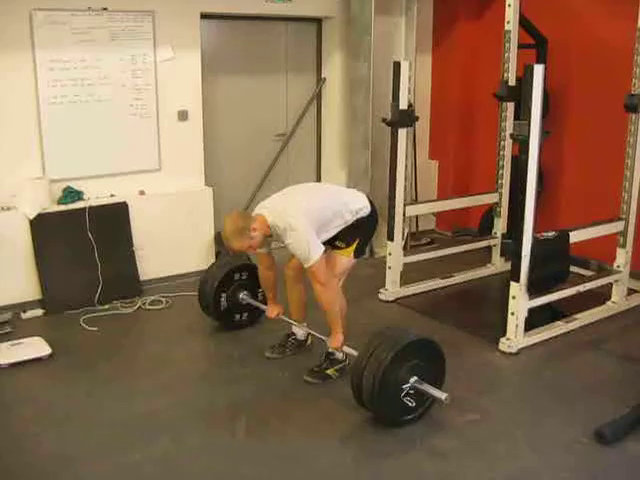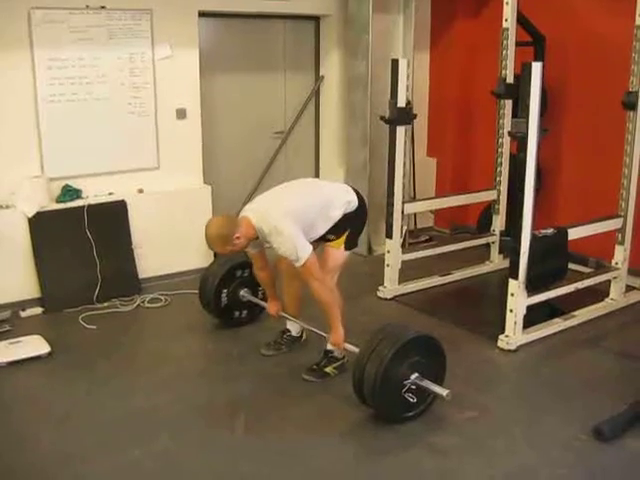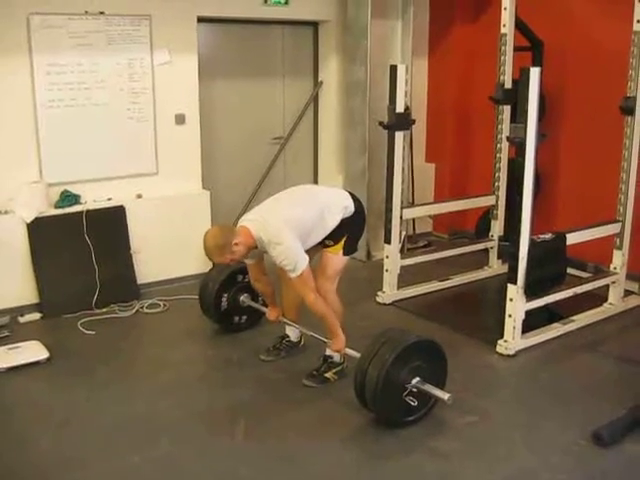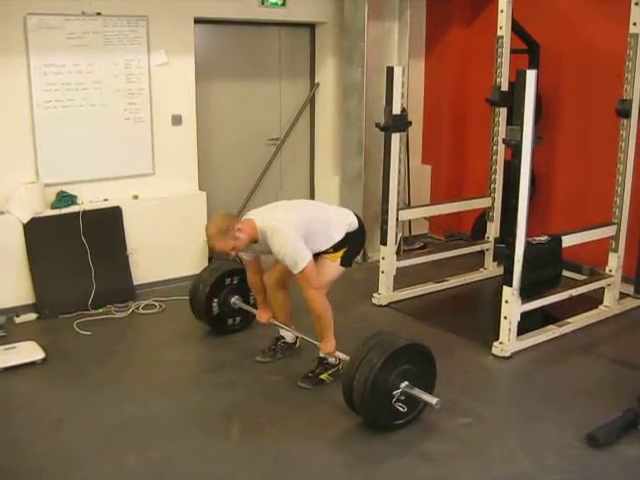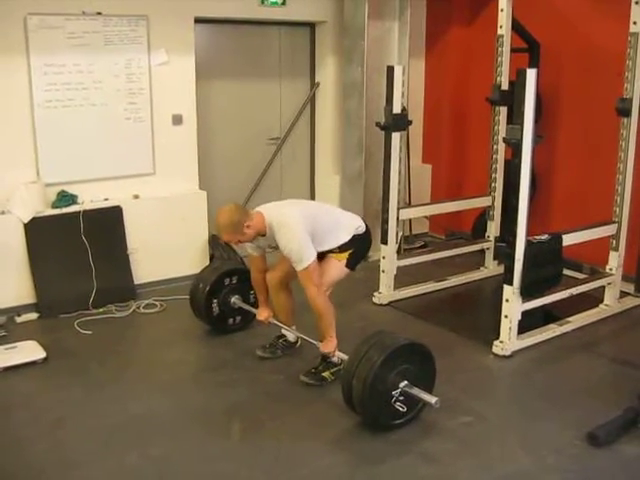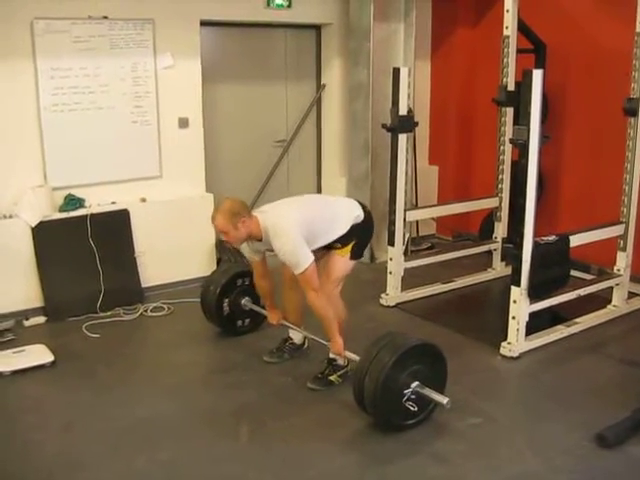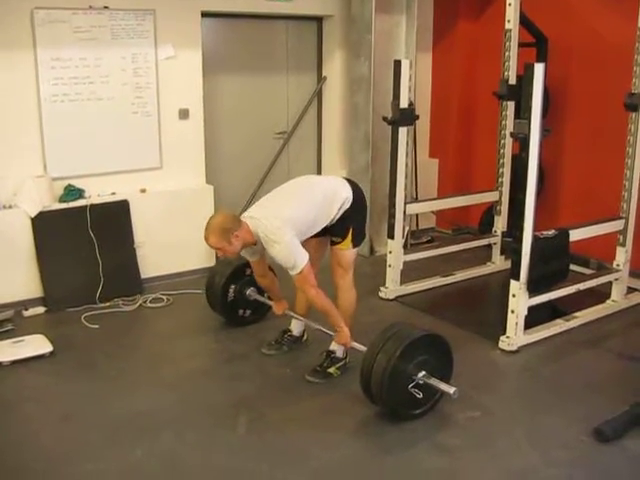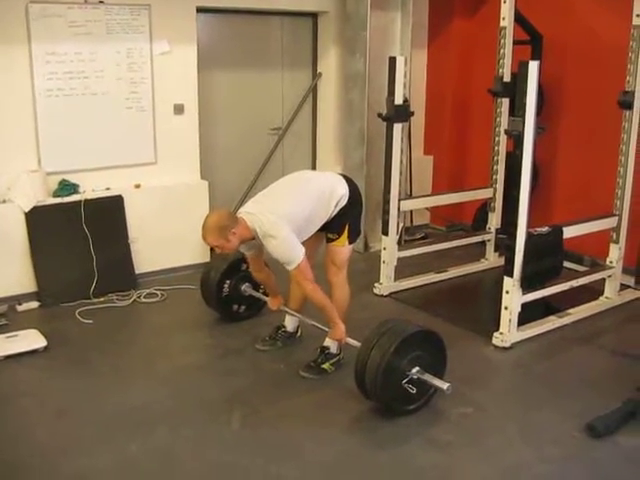
dt=0.5s
person 1, frame 1
left shoulder: (294, 230)
right shoulder: (257, 220)
left elbow: (321, 284)
right elbow: (266, 267)
left wrist: (337, 333)
right wrist: (272, 302)
left hip: (359, 215)
right hip: (334, 212)
left knee: (330, 281)
right knee: (292, 269)
left ankle: (337, 356)
right ankle: (299, 336)
person 1, frame 2
left shoulder: (280, 232)
right shoulder: (245, 223)
left elbow: (316, 281)
right elbow: (261, 267)
left wrist: (337, 328)
right wrist: (272, 299)
left hip: (348, 208)
right hip: (322, 205)
left knee: (325, 278)
right knee: (286, 265)
left ankle: (335, 353)
right ankle: (293, 332)
person 1, frame 3
left shoulder: (279, 242)
right shoulder: (243, 233)
left elbow: (310, 294)
right elbow: (258, 277)
left wrist: (337, 335)
right wrist: (273, 306)
left hip: (346, 212)
right hip: (319, 209)
left knee: (324, 284)
right knee: (287, 274)
left ankle: (335, 360)
right ankle: (292, 337)
person 1, frame 4
left shoulder: (281, 236)
right shoulder: (245, 231)
left elbow: (313, 289)
right elbow: (254, 273)
left wrist: (328, 339)
right wrist: (263, 307)
left hip: (347, 232)
right hip: (319, 231)
left knee: (311, 290)
right knee: (272, 279)
left ankle: (330, 361)
right ankle: (288, 339)
person 1, frame 5
left shoulder: (289, 231)
right shoulder: (252, 226)
left elbow: (313, 288)
right elbow: (258, 271)
left wrist: (330, 338)
right wrist: (263, 305)
left hip: (353, 235)
right hip: (322, 235)
left knee: (318, 289)
right knee: (274, 279)
left ankle: (331, 359)
right ankle: (289, 338)
person 1, frame 6
left shoulder: (283, 236)
right shoulder: (250, 232)
left elbow: (314, 291)
right elbow: (262, 276)
left wrist: (336, 339)
right wrist: (271, 309)
left hip: (354, 221)
right hip: (327, 219)
left knee: (327, 287)
right knee: (290, 277)
left ankle: (338, 361)
right ankle: (296, 340)
person 1, frame 7
left shoulder: (277, 240)
right shoulder: (244, 230)
left elbow: (310, 288)
right elbow: (262, 274)
left wrist: (341, 328)
right wrist: (278, 301)
left hip: (346, 201)
right hip: (322, 194)
left knee: (341, 276)
right knee: (305, 270)
left ankle: (338, 354)
right ankle: (296, 332)
person 1, frame 8
left shoulder: (274, 236)
right shoulder: (242, 224)
left elbow: (307, 283)
right elbow: (258, 269)
left wrist: (336, 324)
right wrist: (274, 296)
left hip: (341, 197)
right hip: (318, 193)
left knee: (335, 274)
right knee: (298, 267)
left ankle: (332, 349)
right ankle: (290, 328)
